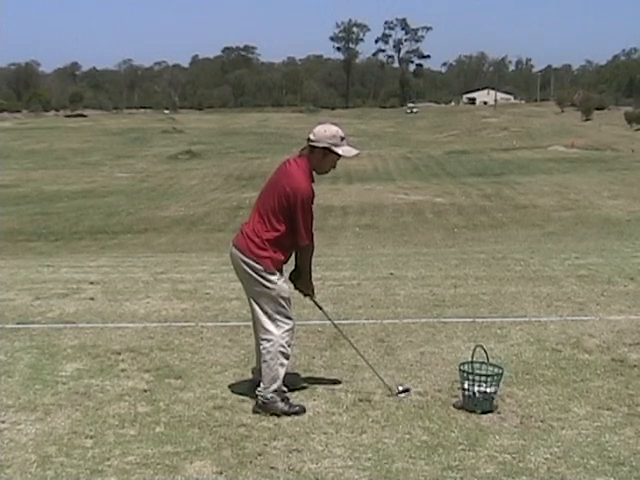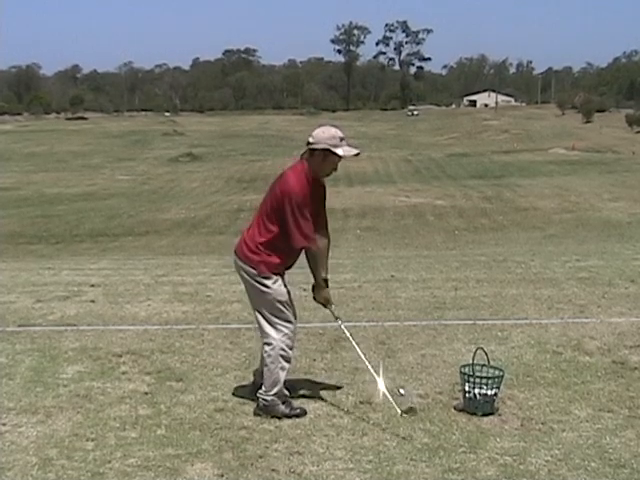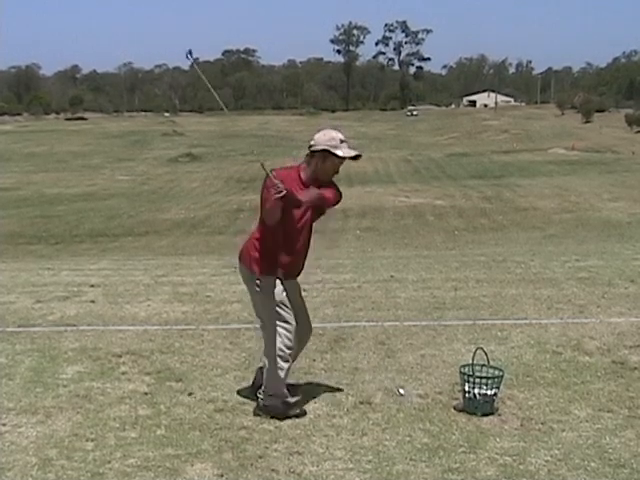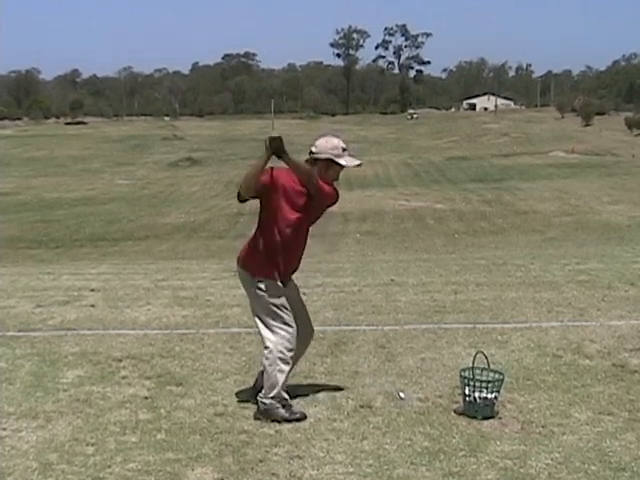
dt=0.4s
person 1, frame 1
left shoulder: (292, 165)
right shoulder: (301, 186)
right elbow: (305, 239)
left wrist: (298, 270)
right wrist: (305, 277)
left hip: (245, 249)
right hip: (260, 259)
left knee: (267, 323)
right knee: (280, 327)
left ankle: (264, 377)
right ankle: (269, 396)
person 1, frame 2
left shoulder: (316, 184)
right shoulder: (294, 185)
left elbow: (321, 232)
right elbow: (307, 240)
left wrist: (324, 280)
right wrist: (320, 282)
left hip: (267, 261)
right hip: (259, 263)
left knee: (281, 326)
right knee: (282, 330)
left ankle: (265, 380)
right ankle: (270, 399)
person 1, frame 3
left shoulder: (331, 192)
right shoulder: (278, 178)
left elbow: (313, 197)
right elbow: (269, 219)
left wrist: (292, 197)
right wrist: (276, 198)
left hip: (288, 270)
right hip: (261, 266)
left knee: (301, 330)
right knee: (283, 332)
left ankle: (266, 381)
right ankle: (269, 399)
person 1, frame 4
left shoulder: (329, 193)
right shoulder: (276, 176)
left elbow: (310, 184)
right elbow: (244, 192)
left wrist: (285, 157)
right wrist: (267, 157)
left hip: (281, 273)
right hip: (259, 271)
left knee: (303, 332)
right knee: (281, 335)
left ankle: (266, 383)
right ankle: (270, 402)
